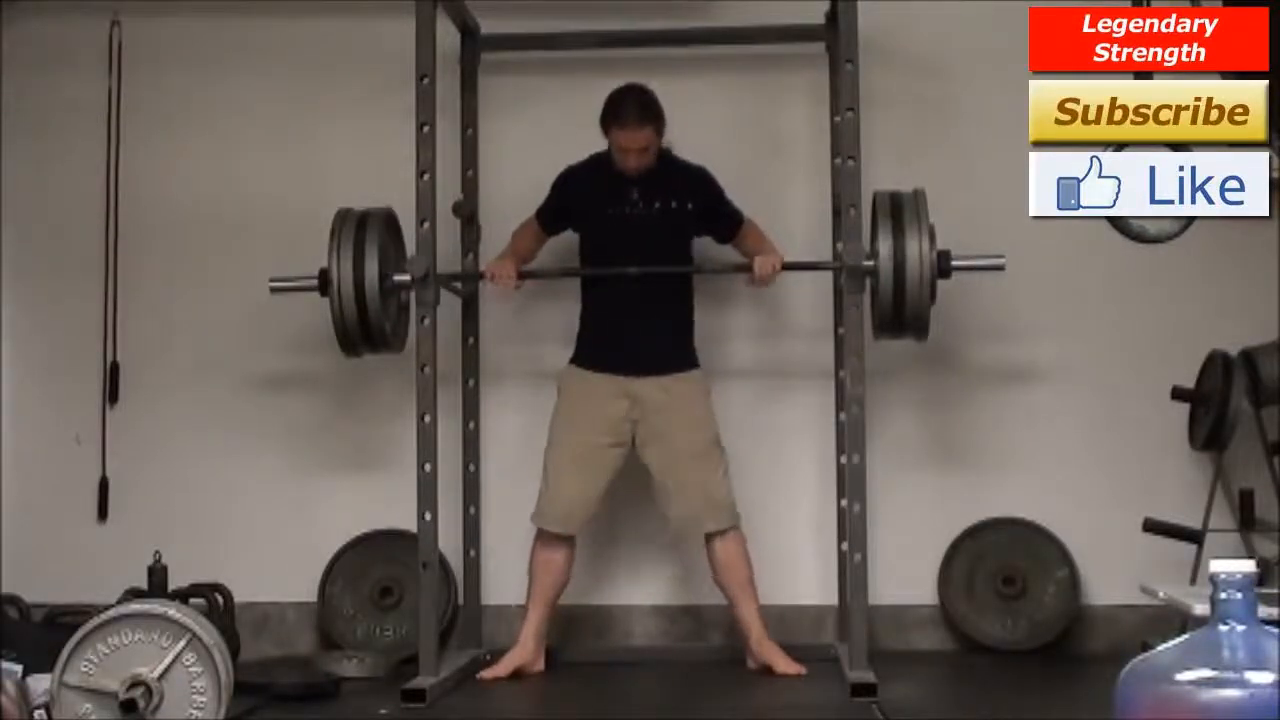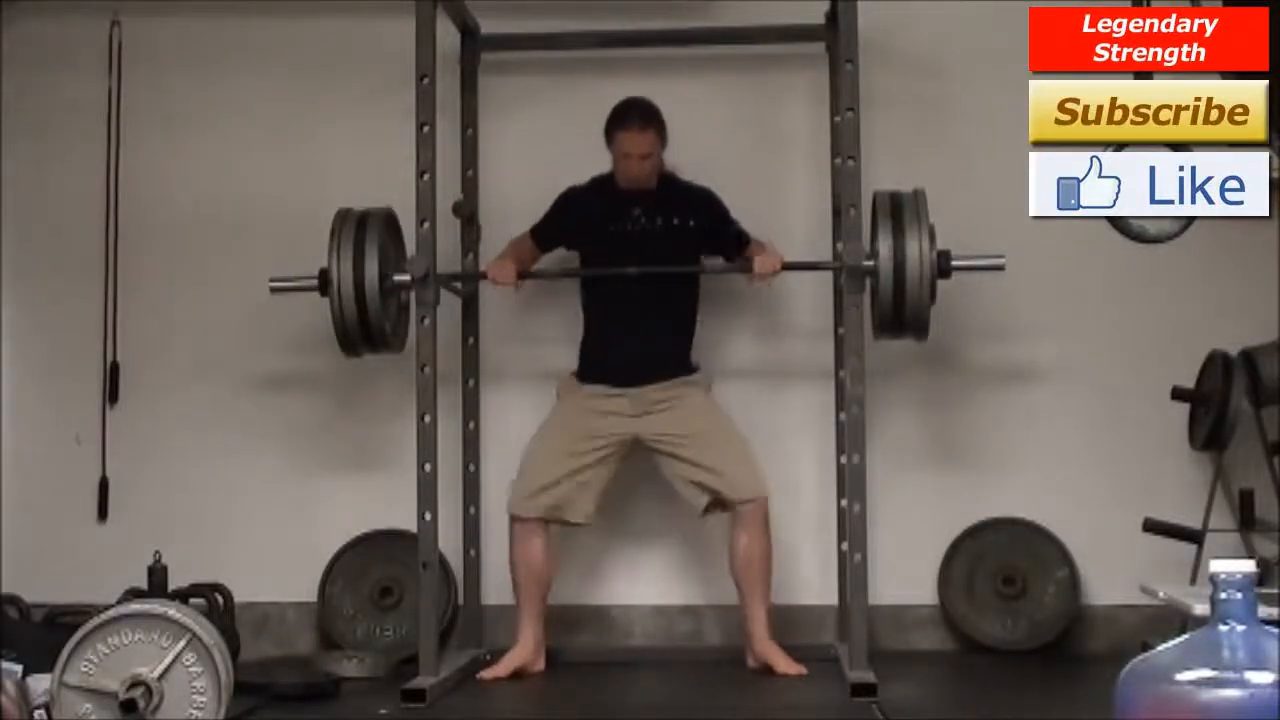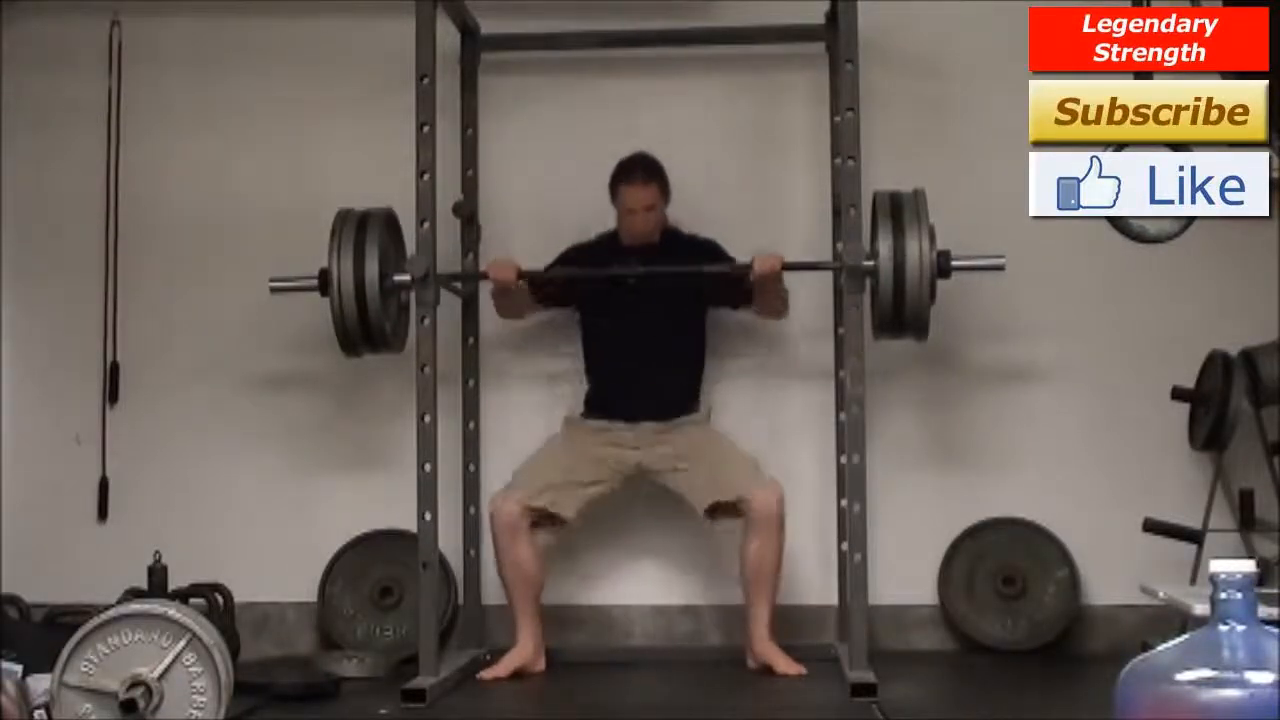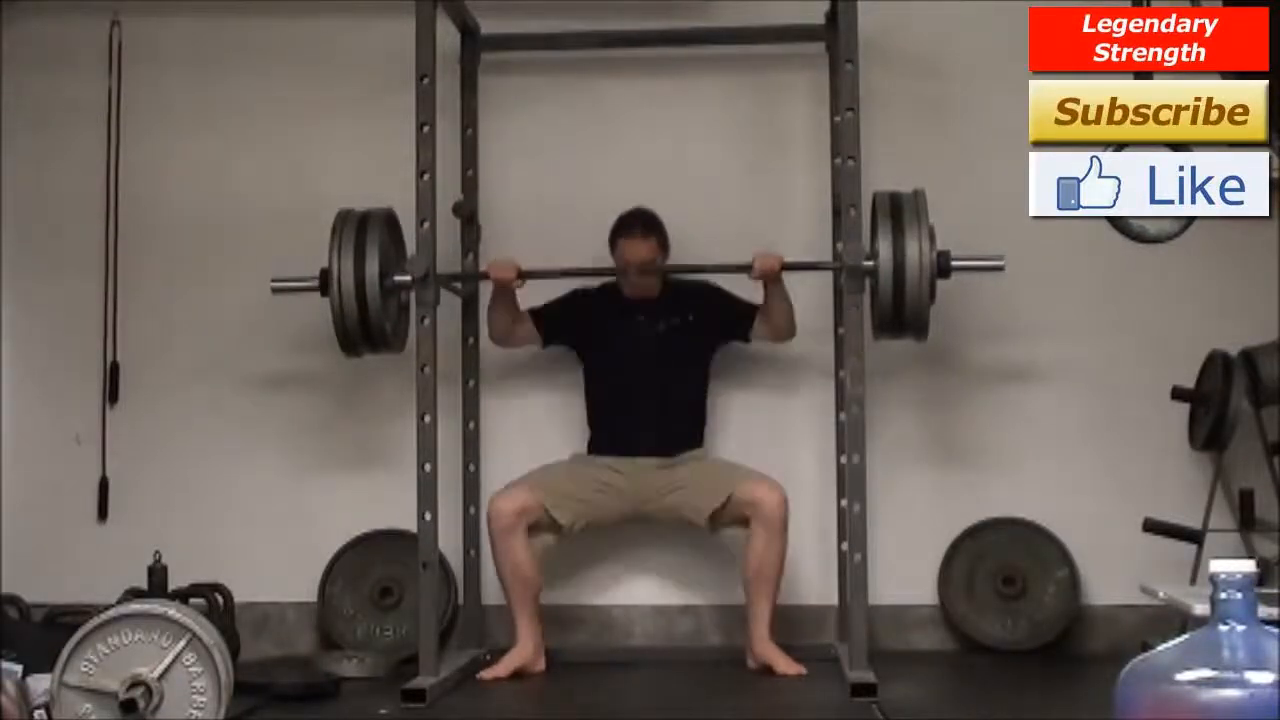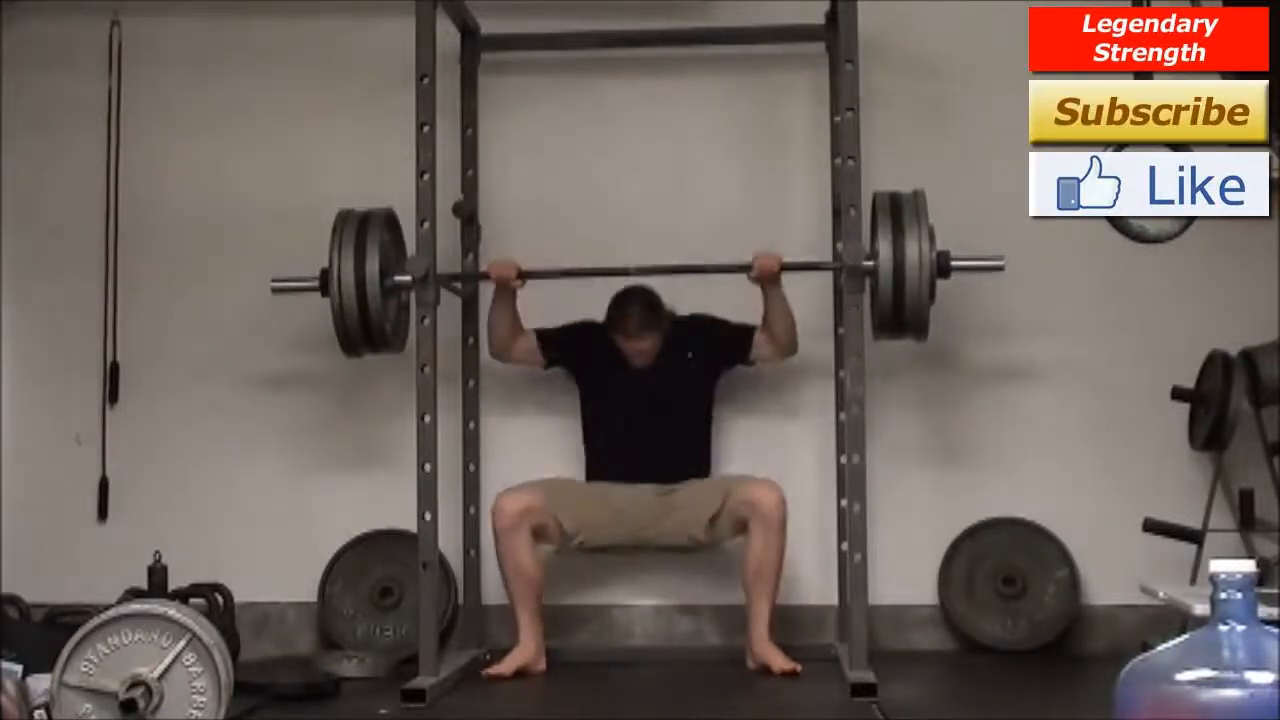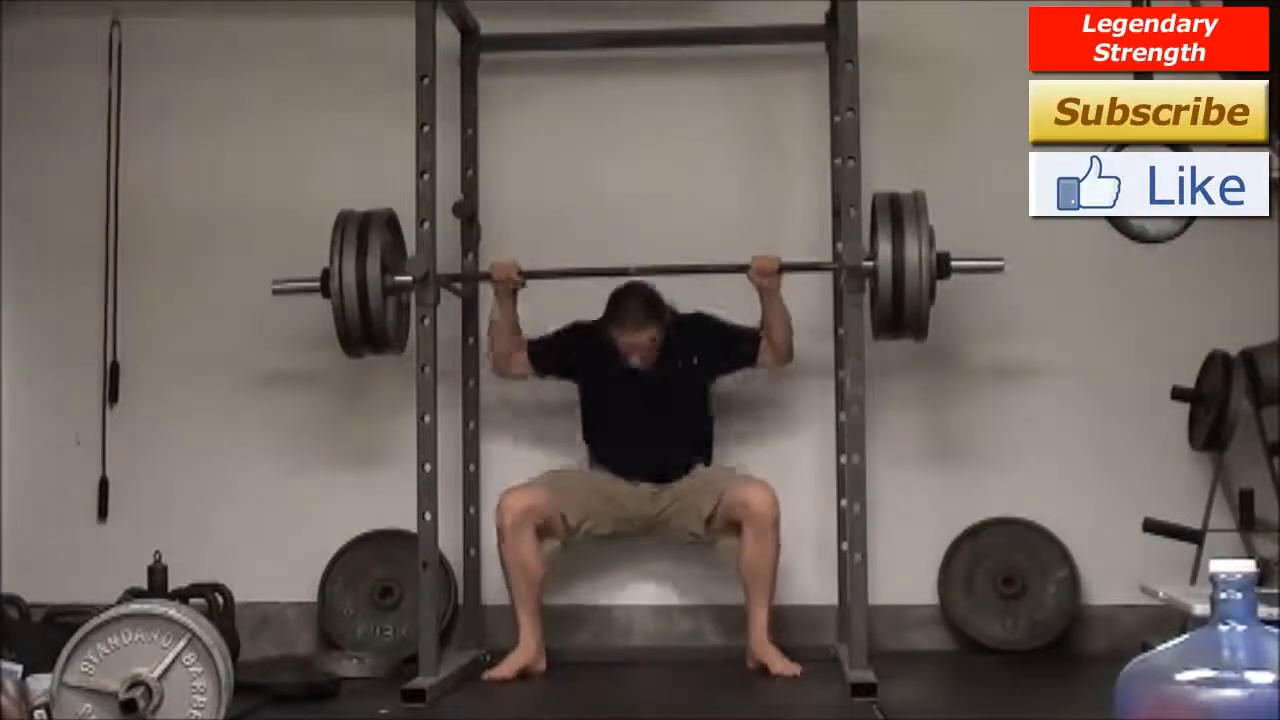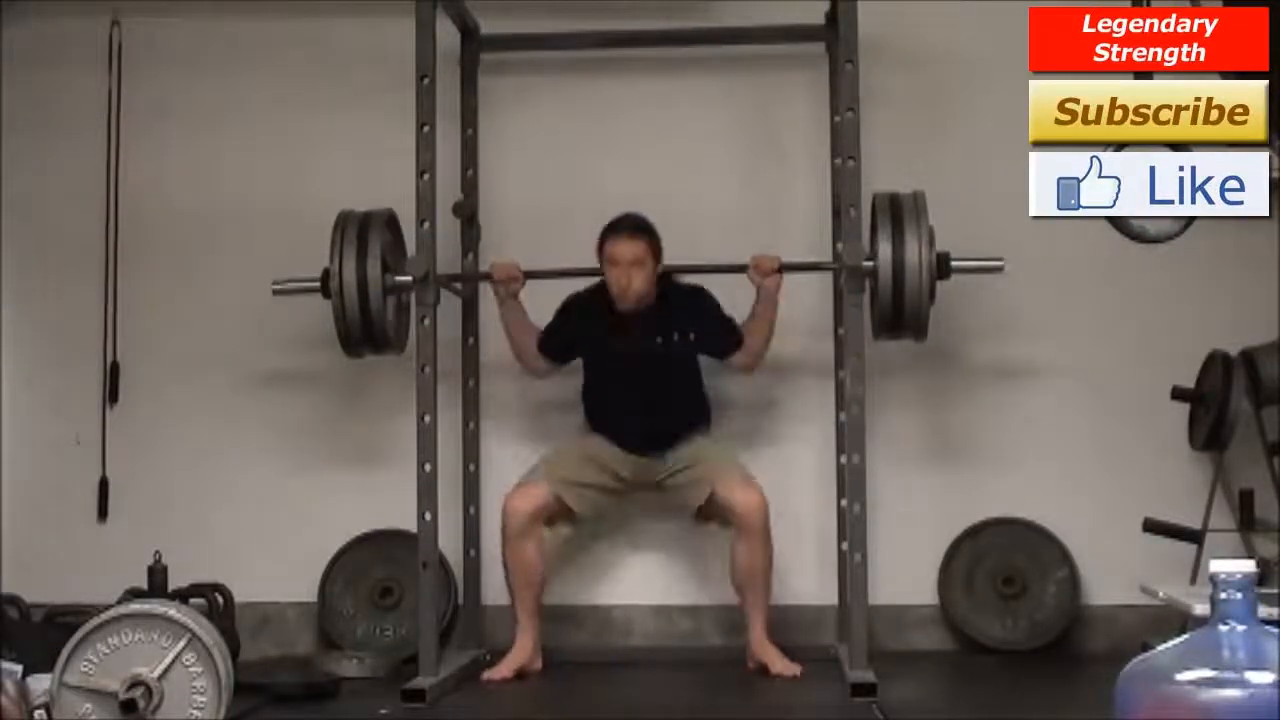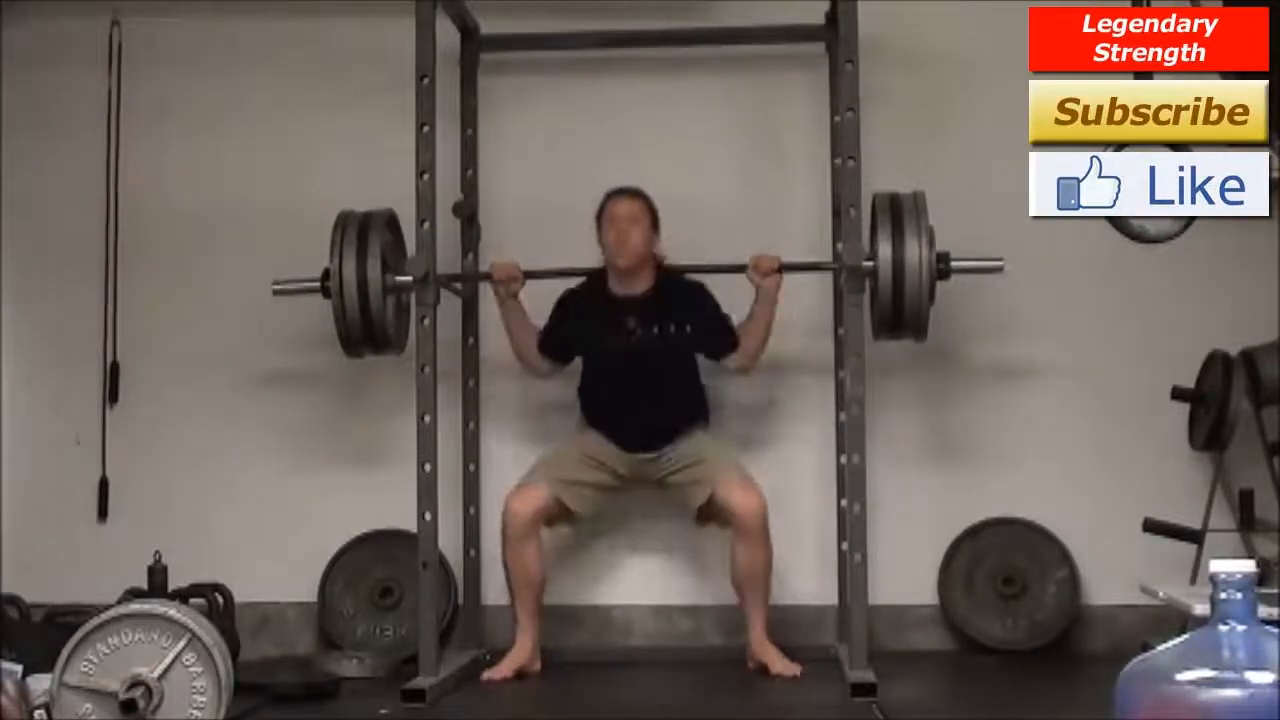
dt=0.2s
person 1, frame 1
left shoulder: (691, 182)
right shoulder: (579, 182)
left elbow: (739, 230)
right elbow: (538, 226)
left wrist: (765, 253)
right wrist: (508, 260)
left hip: (674, 378)
right hip: (593, 377)
left knee: (713, 513)
right knee: (558, 515)
left ankle: (757, 640)
right ankle: (529, 644)
person 1, frame 2
left shoulder: (695, 203)
right shoulder: (581, 203)
left elbow: (745, 250)
right elbow: (532, 244)
left wrist: (764, 259)
right wrist: (507, 262)
left hip: (676, 389)
right hip: (593, 391)
left knee: (749, 497)
right knee: (529, 506)
left ankle: (759, 640)
right ankle: (529, 644)
person 1, frame 3
left shoulder: (700, 257)
right shoulder: (585, 261)
left elbow: (771, 308)
right elbow: (516, 307)
left wrist: (770, 278)
right wrist: (503, 284)
left hip: (681, 428)
right hip: (599, 429)
left knee: (766, 503)
right knee: (509, 510)
left ankle: (760, 641)
right ankle: (528, 644)
person 1, frame 4
left shoulder: (700, 303)
right shoulder: (586, 309)
left elbow: (781, 331)
right elbow: (505, 334)
left wrist: (773, 280)
right wrist: (501, 289)
left hip: (684, 468)
right hip: (604, 470)
left knee: (768, 502)
right knee: (505, 509)
left ankle: (760, 641)
right ankle: (528, 645)
person 1, frame 5
left shoulder: (700, 337)
right shoulder: (585, 342)
left elbow: (782, 345)
right elbow: (505, 347)
left wrist: (771, 287)
right wrist: (504, 294)
left hip: (686, 498)
right hip: (608, 500)
left knee: (767, 500)
right knee: (511, 509)
left ankle: (760, 642)
right ankle: (530, 645)
person 1, frame 6
left shoulder: (698, 334)
right shoulder: (583, 342)
left elbow: (778, 354)
right elbow: (506, 363)
left wrist: (770, 293)
right wrist: (504, 300)
left hip: (686, 482)
right hip: (608, 483)
left knee: (760, 501)
right knee: (515, 507)
left ankle: (759, 642)
right ankle: (529, 646)
person 1, frame 7
left shoulder: (691, 304)
right shoulder: (581, 310)
left elbow: (746, 356)
right elbow: (539, 362)
left wrist: (767, 294)
right wrist: (508, 301)
left hip: (683, 445)
right hip: (605, 445)
left knee: (749, 506)
right knee: (520, 509)
left ankle: (759, 642)
right ankle: (526, 646)
person 1, frame 8
left shoulder: (688, 298)
right shoulder: (579, 303)
left elbow: (740, 357)
right elbow: (542, 363)
left wrist: (766, 294)
right wrist: (508, 301)
left hip: (682, 439)
right hip: (603, 441)
left knee: (748, 508)
right knee: (520, 510)
left ankle: (759, 641)
right ankle: (526, 644)
